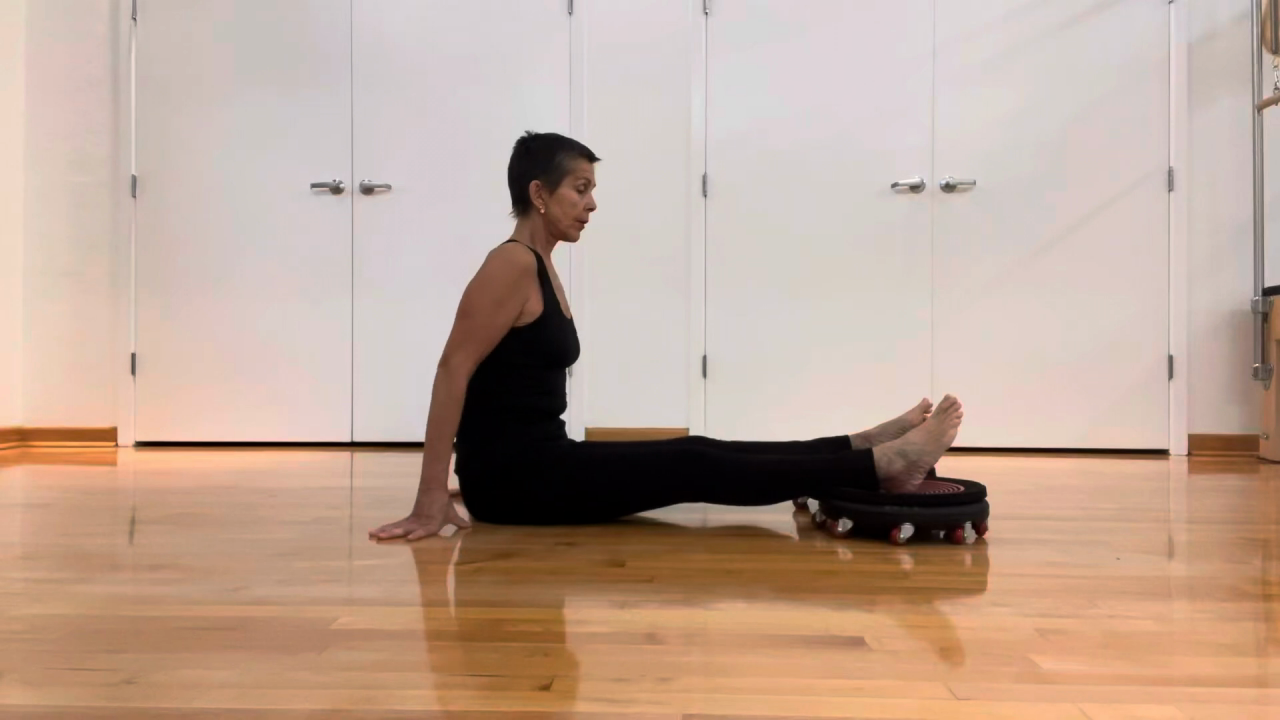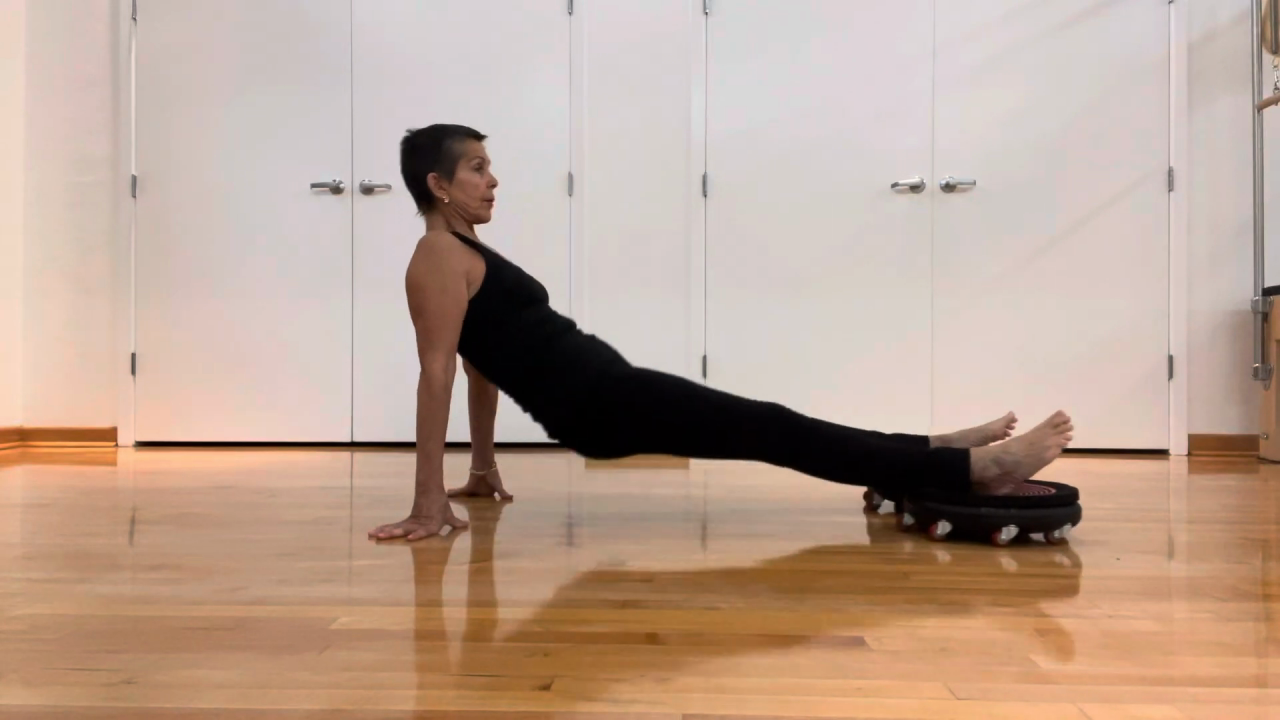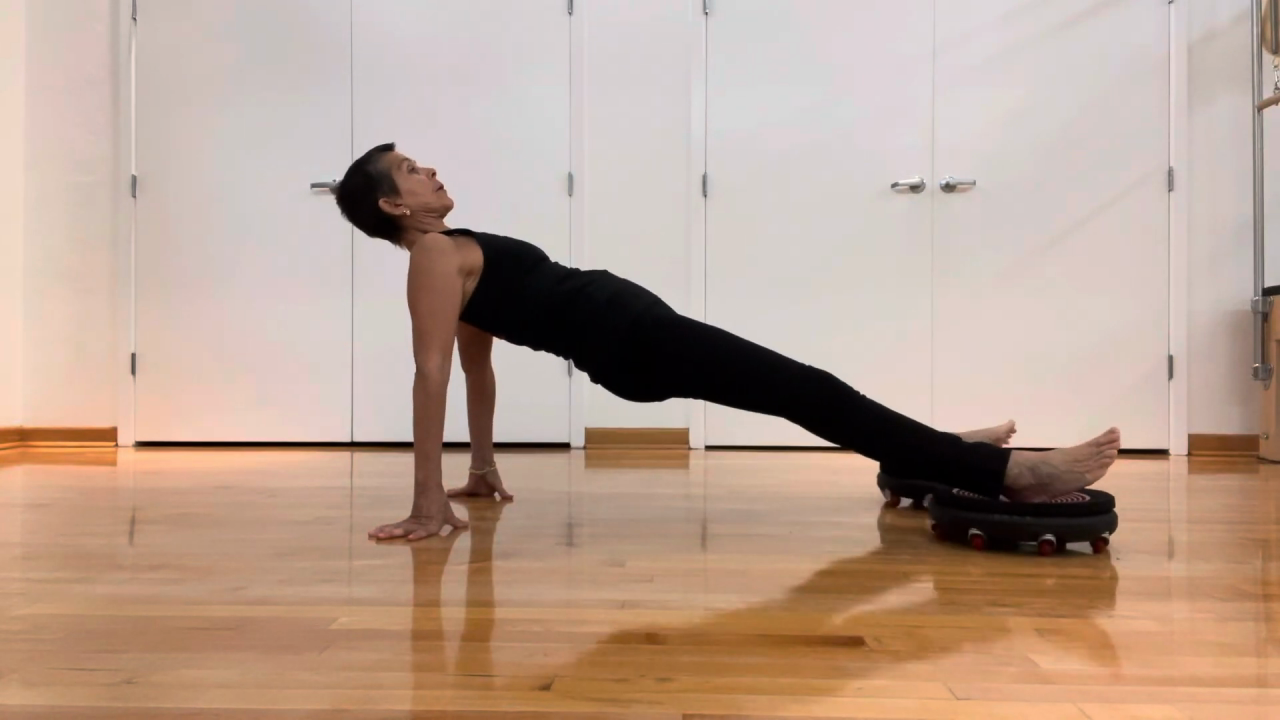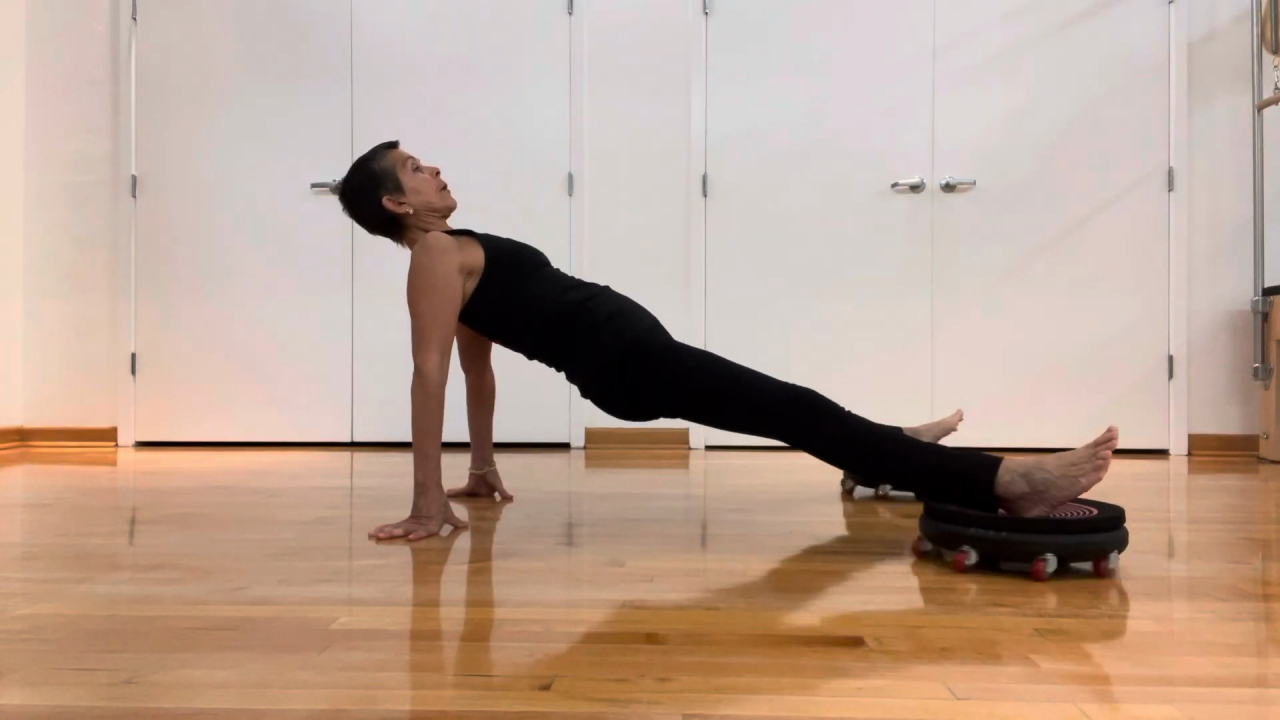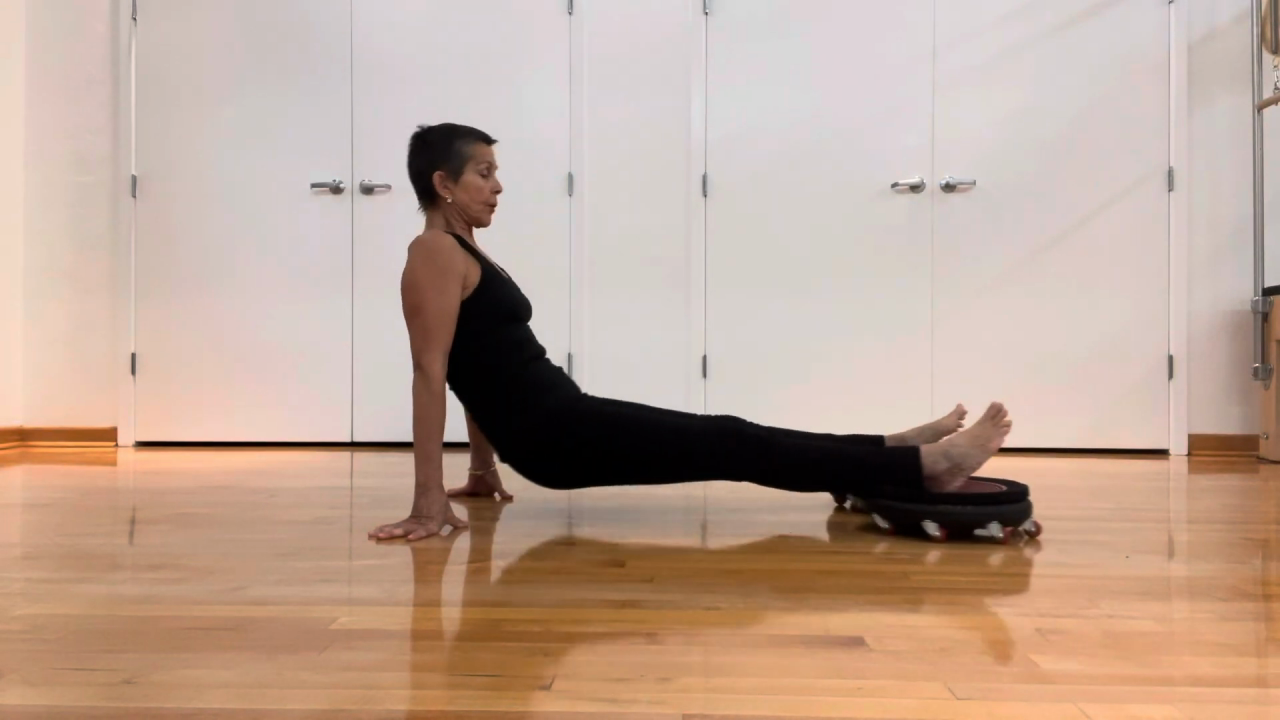
dt=1s
person 1, frame 1
left shoulder: (542, 267)
right shoulder: (512, 264)
right elbow: (453, 371)
right wrist: (432, 497)
left hip: (538, 460)
right hip: (507, 477)
left knee: (694, 455)
right knee: (690, 468)
left ankle: (862, 448)
right ankle: (881, 465)
person 1, frame 2
left shoulder: (470, 251)
right shoulder: (439, 255)
left elbow: (482, 364)
right elbow: (436, 372)
left wrist: (484, 467)
right wrist: (429, 501)
left hip: (601, 389)
right hip: (590, 402)
left knee: (767, 428)
right knee: (768, 432)
left ankle: (939, 453)
right ankle: (974, 470)
person 1, frame 3
left shoulder: (459, 256)
right shoulder: (434, 258)
left elbow: (477, 366)
right elbow: (433, 374)
right wrist: (428, 502)
left hip: (635, 325)
right hip: (629, 342)
left knee: (801, 390)
right knee: (806, 395)
left ankle: (953, 455)
right ankle: (1010, 474)
person 1, frame 4
left shoulder: (457, 255)
right shoulder: (435, 255)
left elbow: (477, 365)
right elbow: (430, 373)
right wrist: (428, 500)
left hip: (630, 345)
right hip: (623, 361)
left knee: (790, 410)
right knee: (797, 413)
left ankle: (894, 444)
right ankle: (1006, 481)
person 1, frame 5
left shoulder: (465, 252)
right shoulder: (434, 254)
right elbow: (429, 372)
left wrist: (484, 468)
right wrist: (429, 502)
left hip: (563, 417)
right hip: (549, 435)
left knee: (726, 437)
right knee: (730, 448)
left ankle: (901, 453)
right ankle: (923, 467)
